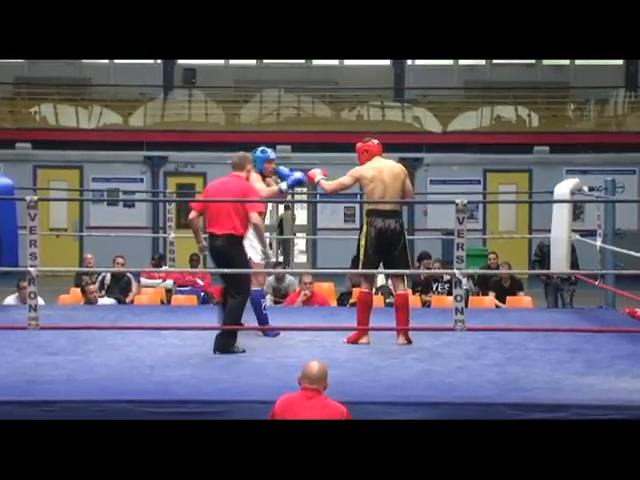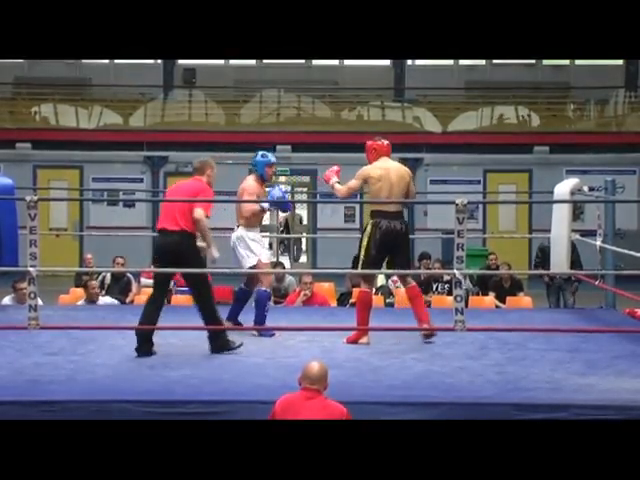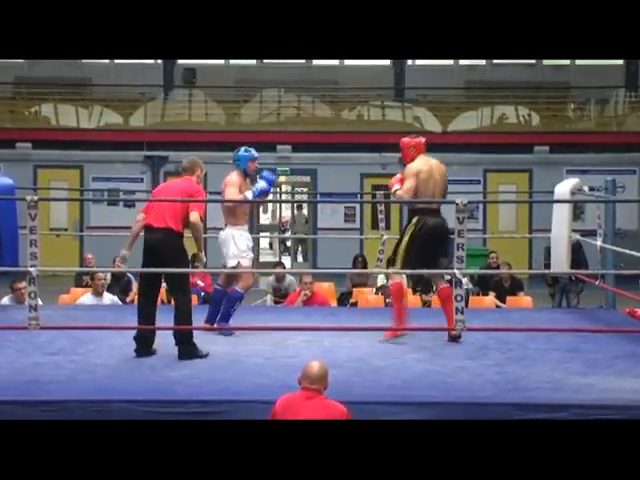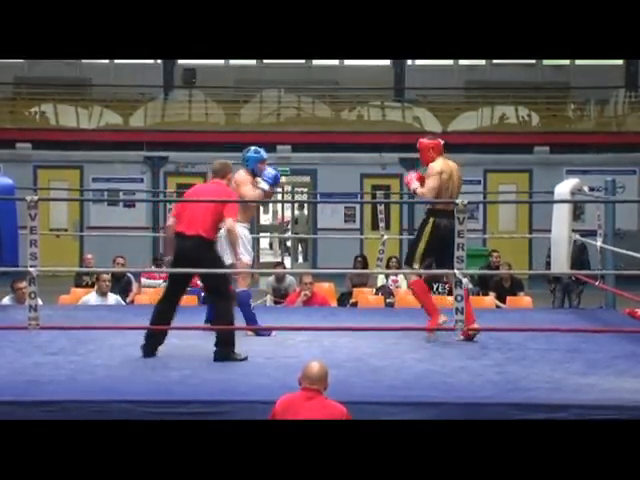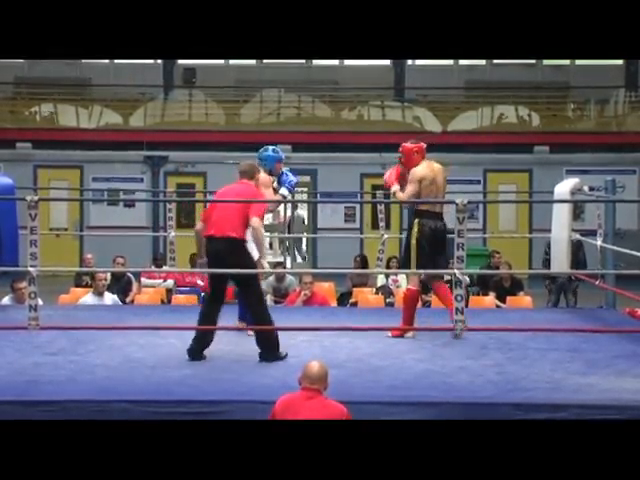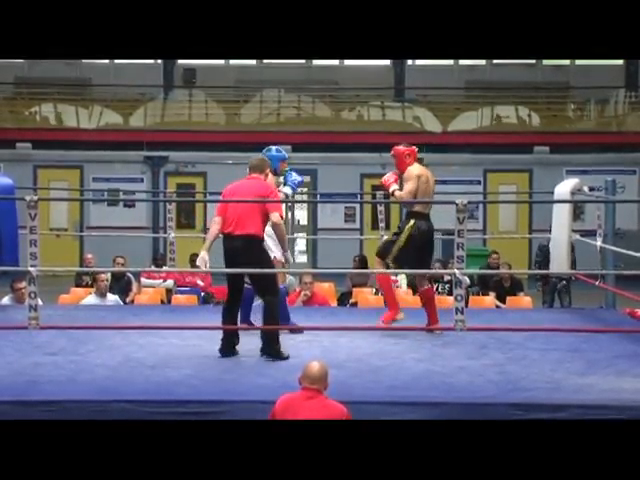
dt=0.4s
person 1, frame 1
left shoulder: (212, 186)
right shoulder: (248, 188)
left elbow: (193, 217)
right elbow: (255, 220)
left wrist: (200, 242)
right wrist: (264, 246)
left hip: (214, 242)
right hip: (232, 243)
left knee: (231, 288)
right knee: (240, 291)
left ankle: (230, 331)
right ankle: (225, 342)
person 1, frame 2
left shoulder: (174, 187)
right shoulder: (204, 189)
right elbow: (198, 216)
right wrist: (211, 246)
left hip: (162, 240)
right hip: (183, 240)
left knee: (158, 293)
right knee: (202, 292)
left ankle: (143, 343)
right ankle: (219, 341)
person 1, frame 3
left shoulder: (162, 186)
right shoulder: (196, 189)
left elbow: (140, 219)
right elbow: (194, 219)
left wrist: (127, 248)
right wrist: (201, 251)
left hip: (150, 238)
right hip: (170, 239)
left knee: (147, 293)
right knee: (182, 294)
left ankle: (143, 345)
right ankle: (186, 347)
person 1, frame 4
left shoulder: (192, 190)
right shoulder: (228, 194)
left elbow: (171, 223)
right elbow: (229, 226)
left wrist: (169, 254)
right wrist: (236, 256)
left hip: (182, 244)
right hip: (202, 247)
left knee: (170, 296)
right knee: (222, 297)
left ankle: (150, 344)
right ankle: (225, 350)
person 1, frame 5
left shoulder: (221, 192)
right shoulder: (255, 194)
left elbow: (199, 227)
right elbow: (255, 224)
left wrist: (201, 256)
right wrist: (262, 256)
left hip: (213, 246)
right hip: (233, 247)
left knee: (214, 298)
right knee: (255, 299)
left ankle: (197, 347)
right ankle: (270, 350)
person 1, frame 6
left shoulder: (230, 188)
right shoulder: (268, 189)
left elbow: (217, 223)
right elbow: (276, 220)
left wrist: (205, 251)
right wrist: (285, 250)
left hip: (230, 244)
right hip: (251, 245)
left knee: (234, 296)
right knee: (271, 294)
left ankle: (228, 345)
right ankle: (271, 347)
person 2, frame 1
left shoulder: (361, 171)
right shoulder: (400, 169)
left elbow: (330, 188)
right elbow: (409, 196)
left wrist: (317, 177)
left hip: (374, 223)
right hip: (396, 223)
left knee: (367, 280)
right knee: (399, 280)
left ankle: (362, 333)
right ankle: (403, 333)
person 2, frame 2
left shoulder: (368, 171)
right shoulder: (405, 171)
left elbow: (343, 193)
right elbow: (411, 198)
left wrist: (332, 179)
left hip: (378, 224)
right hip: (399, 224)
left knee: (366, 279)
right knee: (406, 277)
left ankle: (362, 332)
right ankle: (425, 324)
person 2, frame 3
left shoulder: (413, 168)
right shoulder: (440, 166)
left elbow: (405, 197)
left wrist: (396, 186)
left hip: (420, 220)
right hip: (438, 221)
left knee: (397, 272)
right knee: (438, 277)
left ankle: (398, 325)
right ankle: (453, 327)
person 2, frame 4
left shoulder: (435, 167)
right shoulder: (455, 168)
left elbow: (428, 196)
left wrist: (414, 184)
right wrist: (424, 182)
left hip: (435, 221)
right hip: (451, 221)
left knee: (411, 269)
right knee: (453, 275)
left ankle: (435, 315)
person 2, frame 5
left shoulder: (418, 172)
right shoulder: (439, 169)
left elbow: (406, 199)
left wrist: (393, 186)
right wrist: (403, 176)
left hip: (422, 223)
right hip: (439, 224)
left knee: (414, 276)
right knee: (436, 278)
left ankle: (406, 327)
right ankle: (455, 313)
person 2, frame 6
left shoulder: (411, 171)
right shoulder: (427, 173)
left elbow: (405, 198)
left wrist: (392, 187)
right wrist: (397, 185)
left hip: (413, 223)
right hip: (426, 225)
left knee: (380, 260)
right knee: (421, 277)
left ankle: (393, 310)
right ankle: (433, 322)
person 3, frame 1
left shoulder: (267, 179)
right shoulder: (253, 177)
left elbow: (281, 194)
right elbow: (264, 194)
left wrist: (286, 181)
right wrist: (287, 182)
left hip: (255, 231)
right hip: (249, 233)
left knee: (253, 278)
right knee: (258, 279)
right ankle: (264, 326)
person 3, frame 2
left shoulder: (260, 184)
right shoulder: (251, 184)
left elbow: (260, 206)
right elbow: (247, 212)
left wrist: (278, 201)
right wrist: (268, 202)
left hip: (251, 234)
right hip: (246, 235)
left knee: (252, 280)
right knee: (266, 279)
left ankle: (231, 319)
right ankle: (260, 325)
person 3, frame 3
left shoulder: (244, 180)
right shoulder: (233, 179)
left elbow: (257, 198)
right elbow: (229, 201)
left wrist: (264, 187)
right wrist: (253, 193)
left hip: (239, 232)
right hip: (235, 233)
left knee: (226, 279)
right knee: (246, 281)
left ankle: (210, 321)
right ankle: (223, 321)
person 3, frame 4
left shoulder: (250, 179)
right shoulder: (243, 177)
left elbow: (263, 198)
right elbow: (252, 200)
left wrist: (271, 185)
right wrist: (265, 183)
left hip: (237, 229)
right hip: (236, 230)
right knee: (243, 279)
left ankle: (211, 320)
right ankle: (252, 325)
person 3, frame 5
left shoulder: (258, 175)
right shoulder: (262, 177)
left elbow: (266, 200)
right elbow: (270, 205)
left wrist: (278, 186)
right wrist: (286, 189)
left ankle: (244, 318)
right ankle: (254, 323)
person 3, frame 6
right shoulder: (268, 177)
left wrist: (283, 186)
right wrist: (288, 188)
right hip: (263, 228)
right knee: (278, 275)
left ankle: (245, 320)
right ankle: (284, 322)
